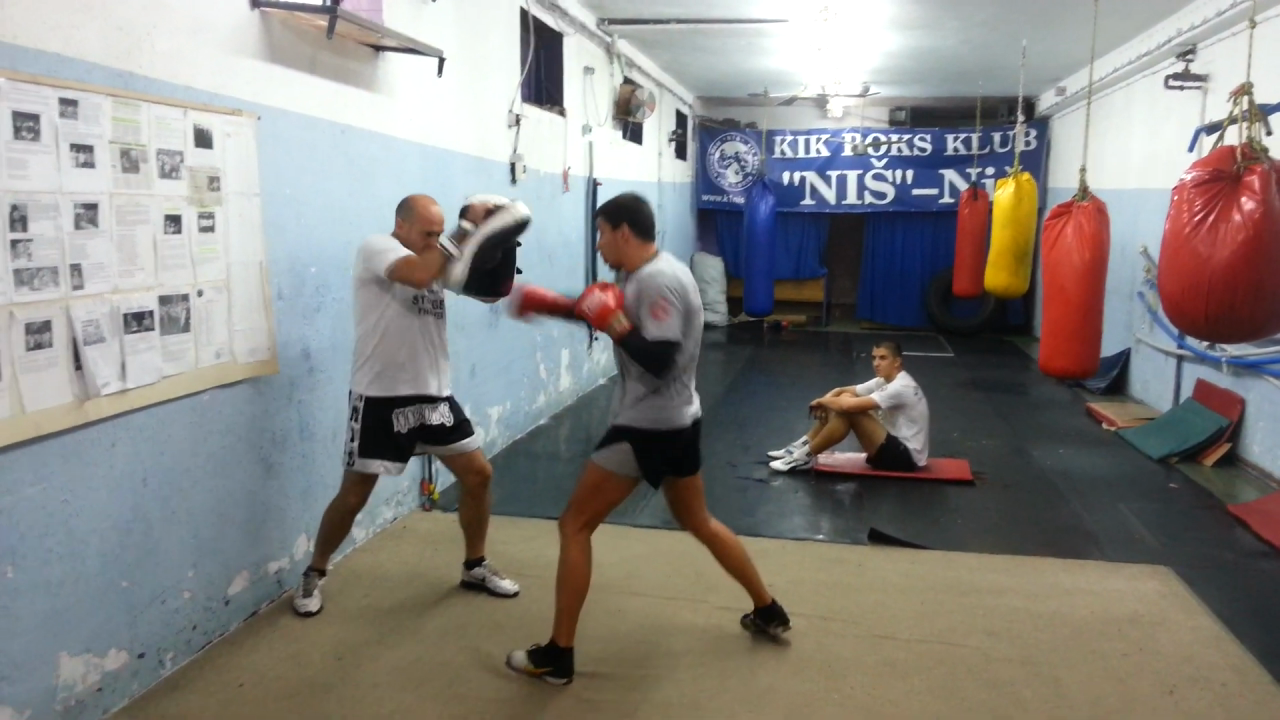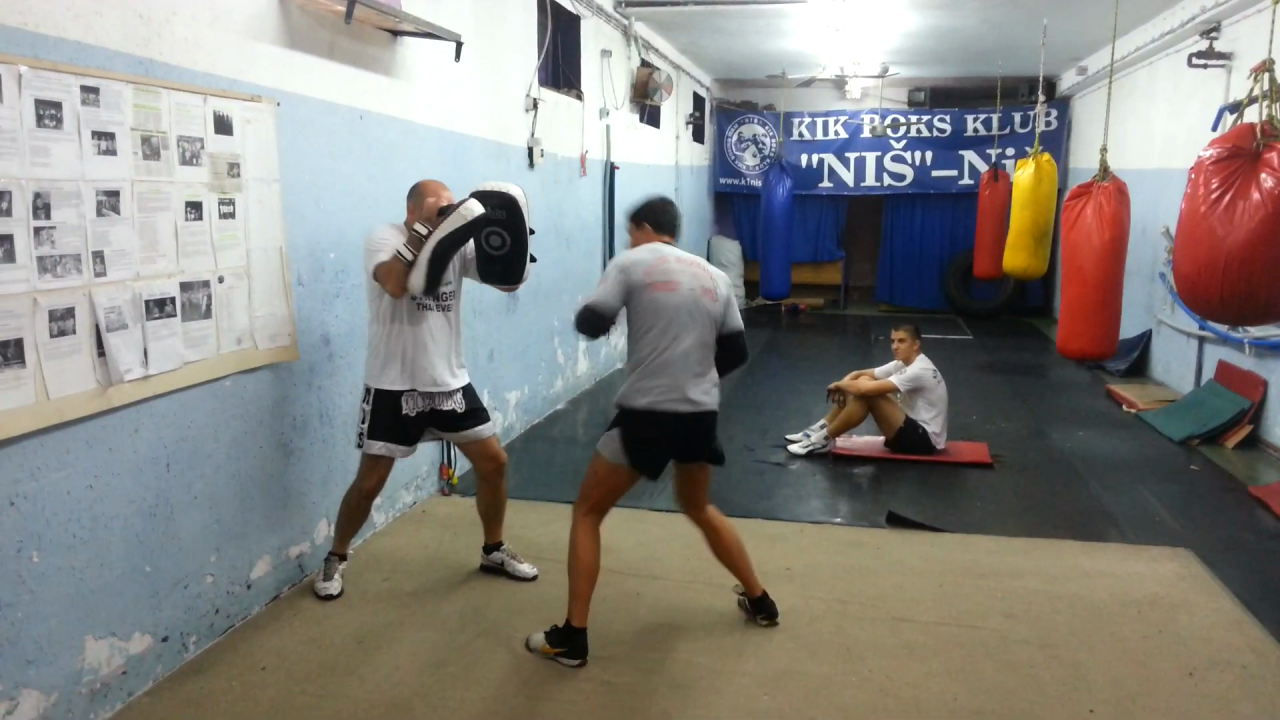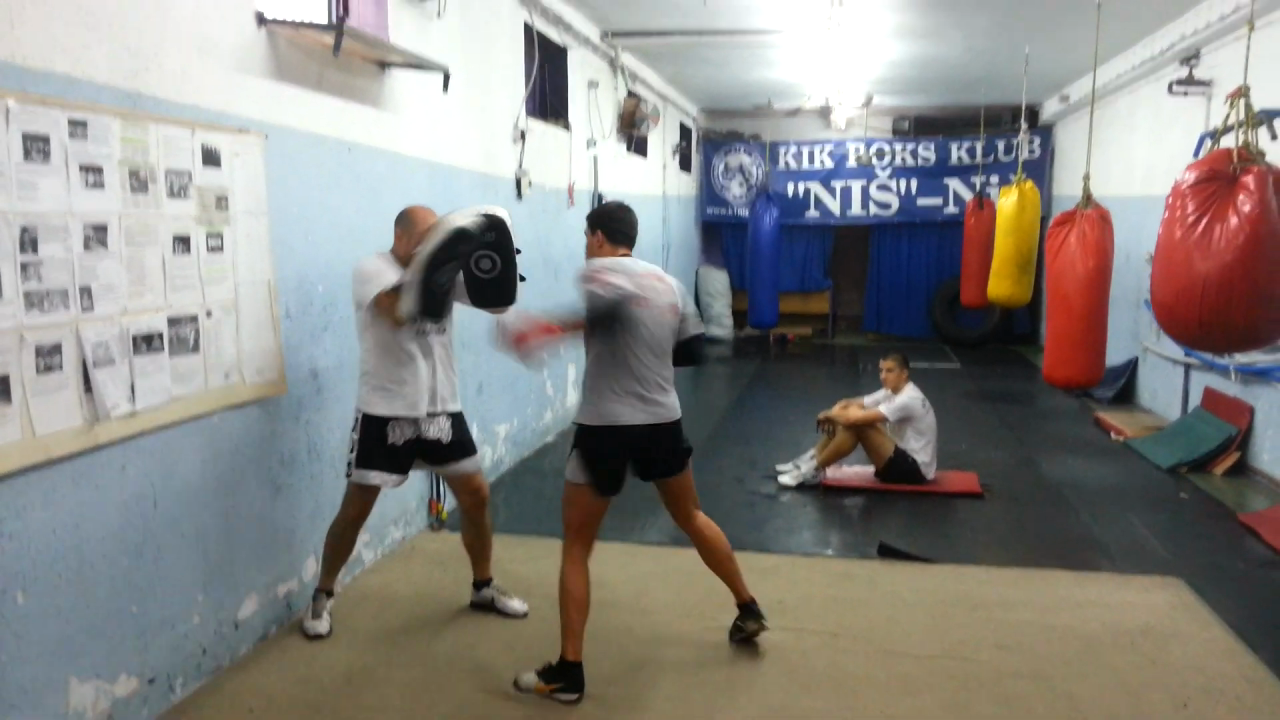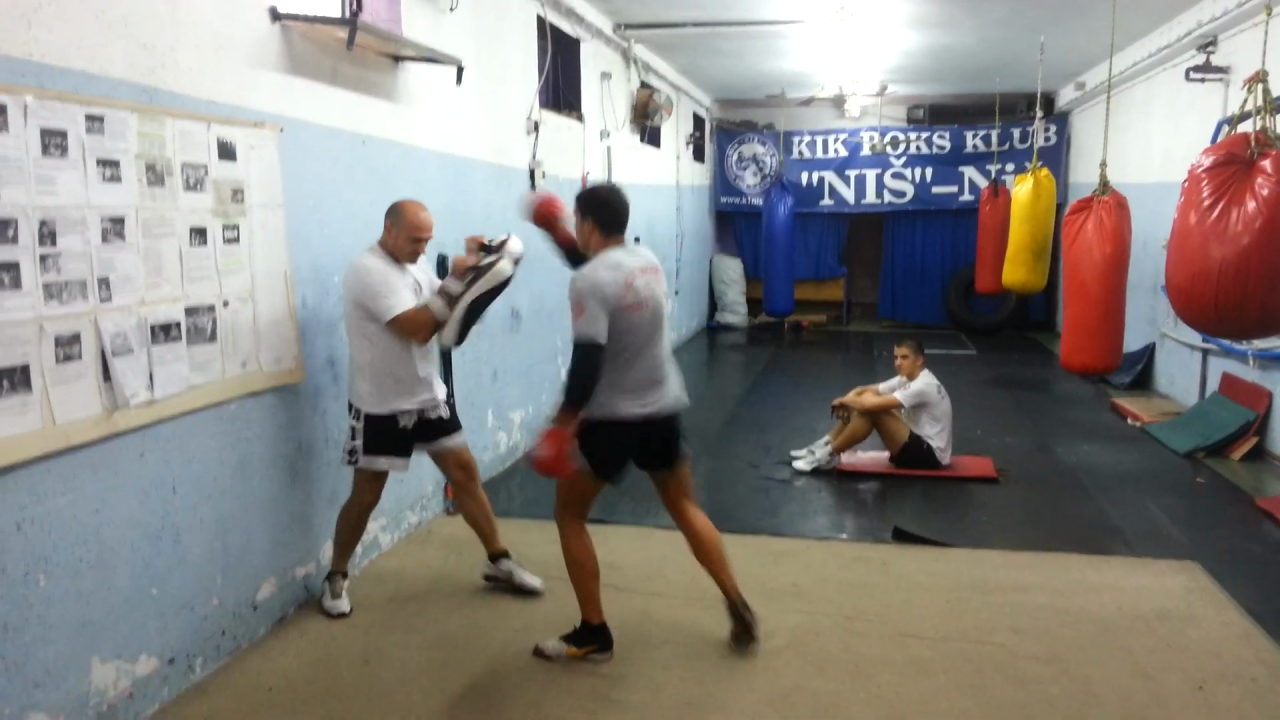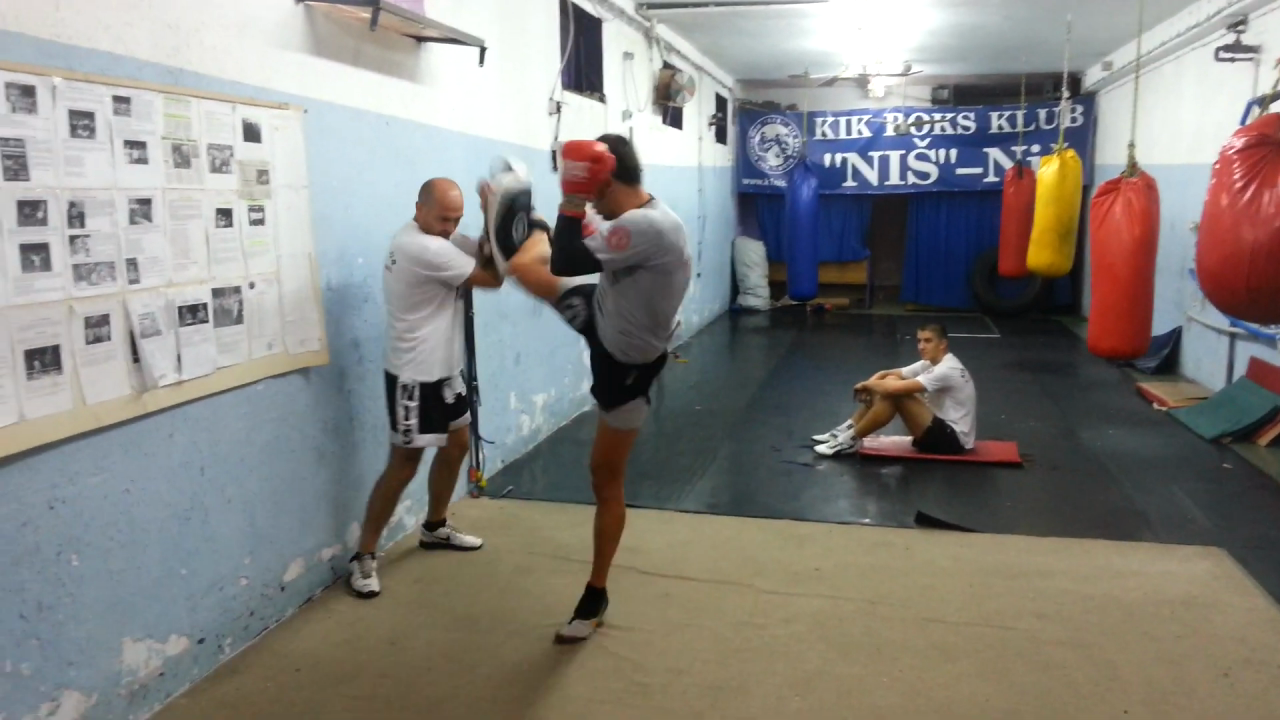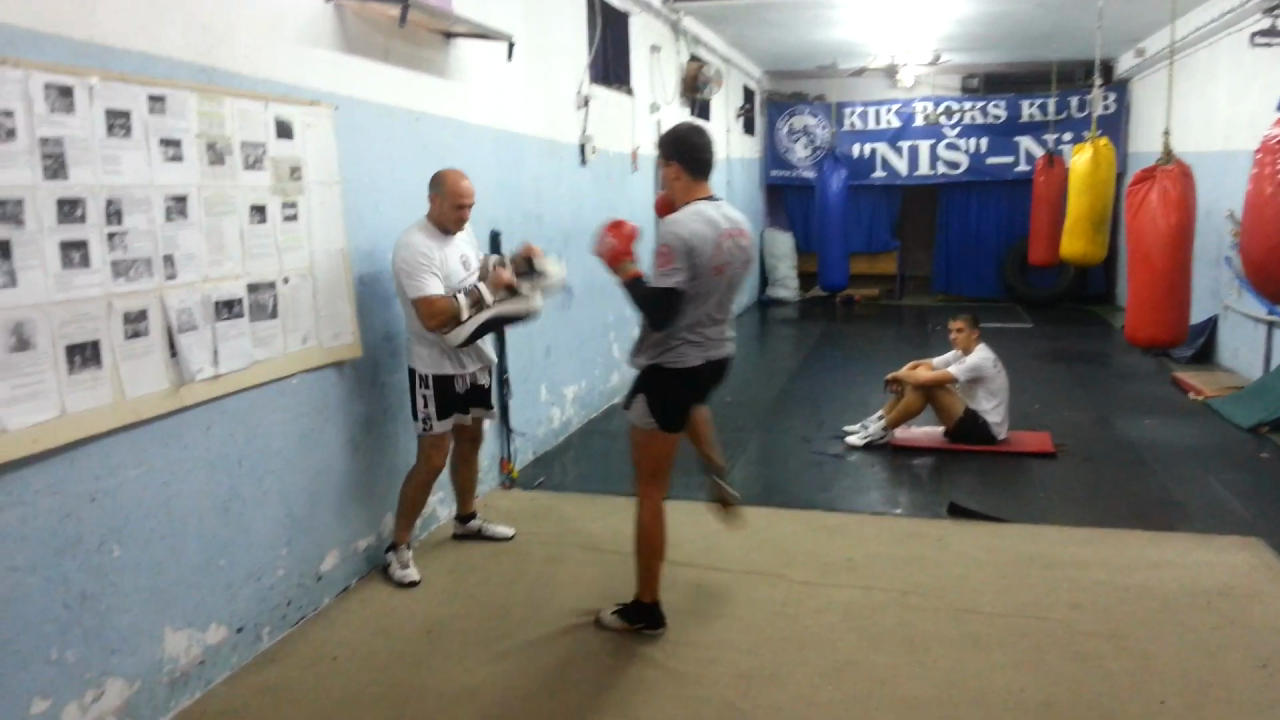
dt=0.3s
person 1, frame 1
left shoulder: (657, 280)
right shoulder: (649, 274)
left elbow: (659, 361)
right elbow: (602, 307)
left wrist: (614, 325)
right wrist: (550, 304)
left hip: (647, 429)
right hip: (682, 421)
left knee: (575, 526)
right knee: (697, 520)
left ankle: (557, 654)
right ankle: (768, 609)
person 1, frame 2
left shoulder: (632, 262)
right shoulder: (715, 277)
left elbow: (590, 323)
right elbow: (737, 353)
left wrist: (611, 305)
left hip: (649, 411)
right hip: (700, 412)
left knee: (587, 513)
right knee: (699, 510)
left ankle: (573, 636)
right ankle: (759, 600)
person 1, frame 3
left shoulder: (604, 271)
right shoulder: (669, 285)
left elbow: (613, 314)
right elbow: (687, 349)
left wrist: (561, 328)
left hip: (608, 430)
right hip: (663, 424)
left knee: (576, 549)
right knee: (691, 519)
left ankle: (566, 672)
right ankle: (749, 609)
person 1, frame 4
left shoulder: (589, 282)
right shoulder: (646, 260)
left elbow: (587, 364)
left wrist: (563, 423)
left hip: (611, 422)
right hip: (662, 411)
left knee: (569, 515)
right knee: (685, 510)
left ankle: (593, 632)
right ankle: (739, 612)
person 1, frame 5
left shoulder: (653, 228)
right shoulder: (636, 220)
left elbow: (575, 260)
left wrist: (575, 199)
left hip: (629, 363)
right hip: (607, 325)
left knee: (606, 482)
right knee: (527, 268)
left ankle: (594, 597)
person 1, frame 6
left shoulder: (677, 230)
right shoulder: (738, 222)
left elbow: (658, 312)
left wrist: (623, 268)
left hip: (671, 369)
right hip: (716, 358)
left knee: (649, 490)
left ankle: (644, 609)
right ankle: (716, 472)
person 2, frame 1
left shoulder: (442, 254)
right shoulder: (376, 248)
left elbow: (491, 289)
right elbow: (421, 274)
left wrist: (493, 238)
right wrist: (468, 228)
left hip: (434, 394)
right hip: (381, 398)
left knee: (478, 475)
right knee: (353, 497)
left ankle: (475, 566)
right ankle: (314, 573)
person 2, frame 2
left shoulder: (456, 245)
right shoulder: (383, 238)
right elbow: (395, 284)
right wrist: (424, 228)
left hip: (450, 381)
right hip: (393, 386)
left knee: (494, 462)
right knee: (369, 482)
left ankle: (494, 551)
right ankle: (336, 558)
person 2, frame 3
right shoulder: (371, 270)
right elbow: (395, 313)
left hip: (440, 409)
right hip: (384, 413)
left knee: (475, 496)
right knee: (355, 512)
left ankle: (484, 587)
right ankle: (322, 596)
person 2, frame 4
left shoulder: (413, 262)
right shoulder: (368, 271)
left elbow: (448, 314)
right elbow: (419, 331)
left wrist: (476, 263)
right wrist: (454, 284)
left hip: (427, 393)
right hip: (380, 405)
left knee: (465, 472)
right knee: (365, 496)
left ankle: (498, 562)
right ankle: (336, 577)
person 2, frame 5
left shoulder: (426, 237)
right shoulder: (424, 246)
left elbow: (468, 260)
right elbow: (490, 277)
left hip: (442, 369)
right hip: (416, 376)
left knee: (458, 444)
right knee: (402, 468)
left ankle: (435, 526)
right ankle: (363, 557)
person 2, frame 6
left shoulder: (460, 232)
right shoulder: (414, 247)
left elbow: (480, 271)
right elbow: (434, 317)
left wrist: (515, 263)
right wrist: (485, 290)
left hip: (471, 360)
right hip: (436, 368)
left knee: (470, 440)
right knee: (432, 459)
left ankle: (466, 519)
right ankle: (398, 547)
